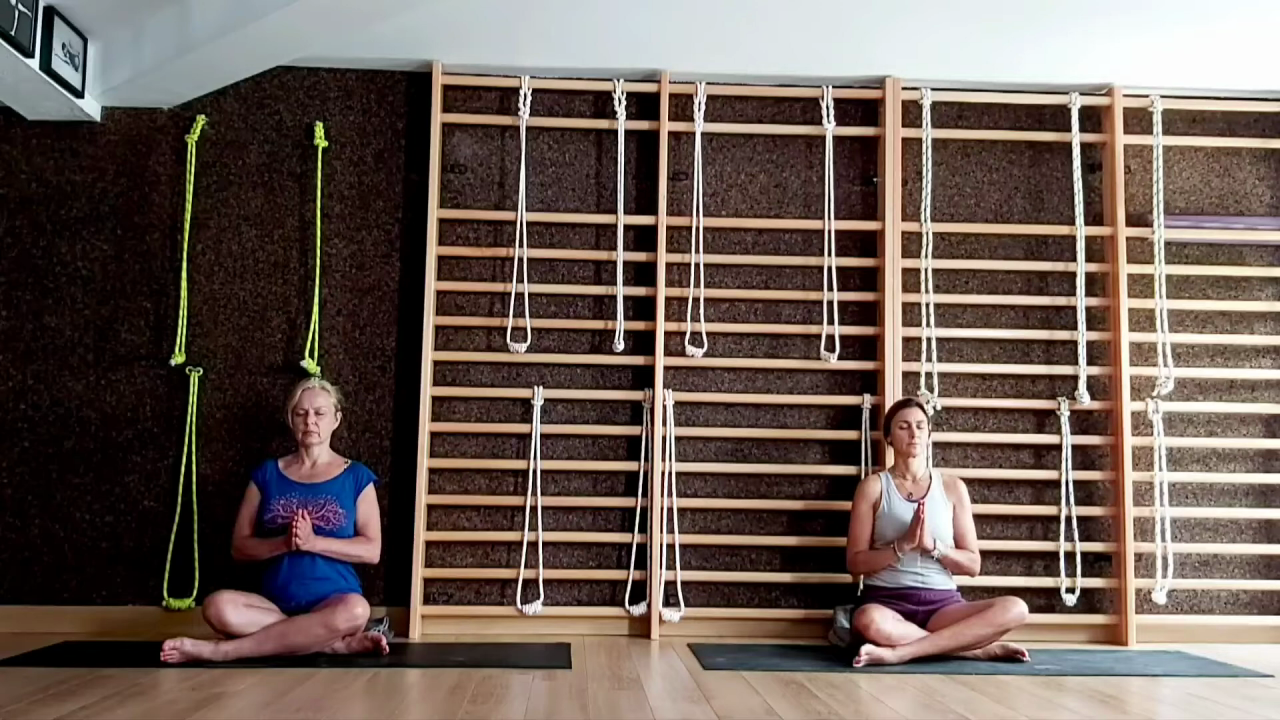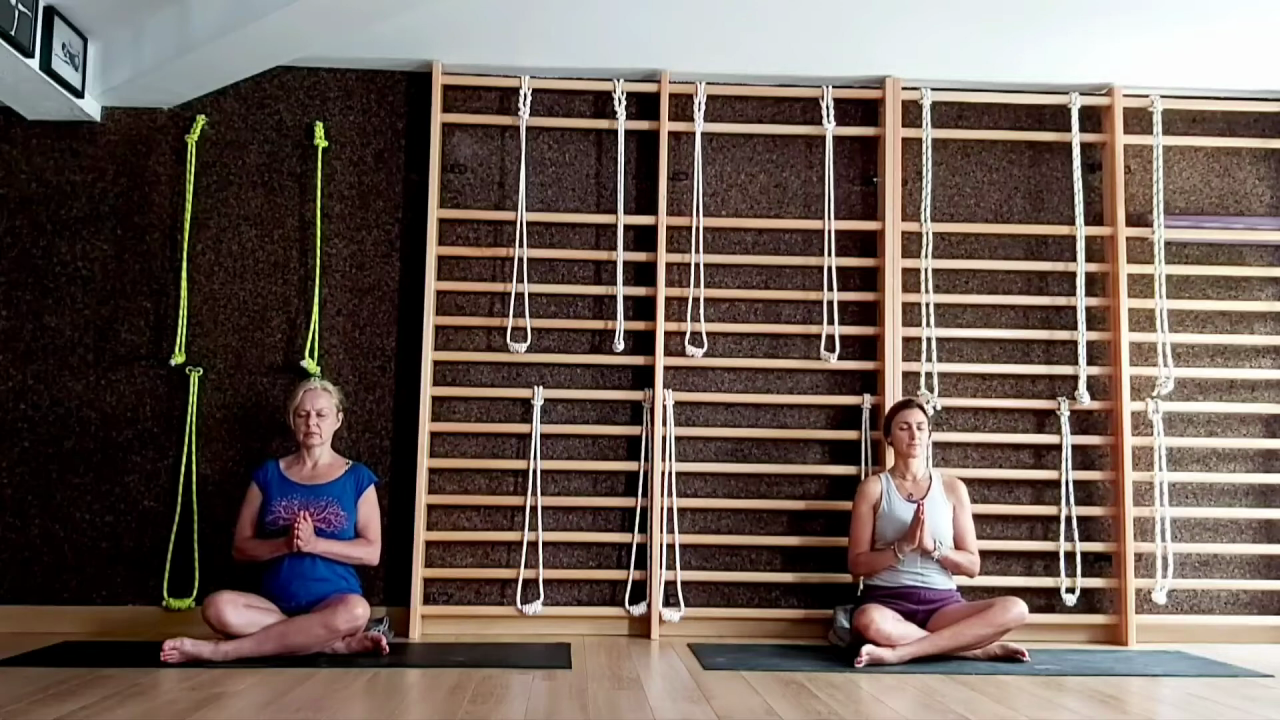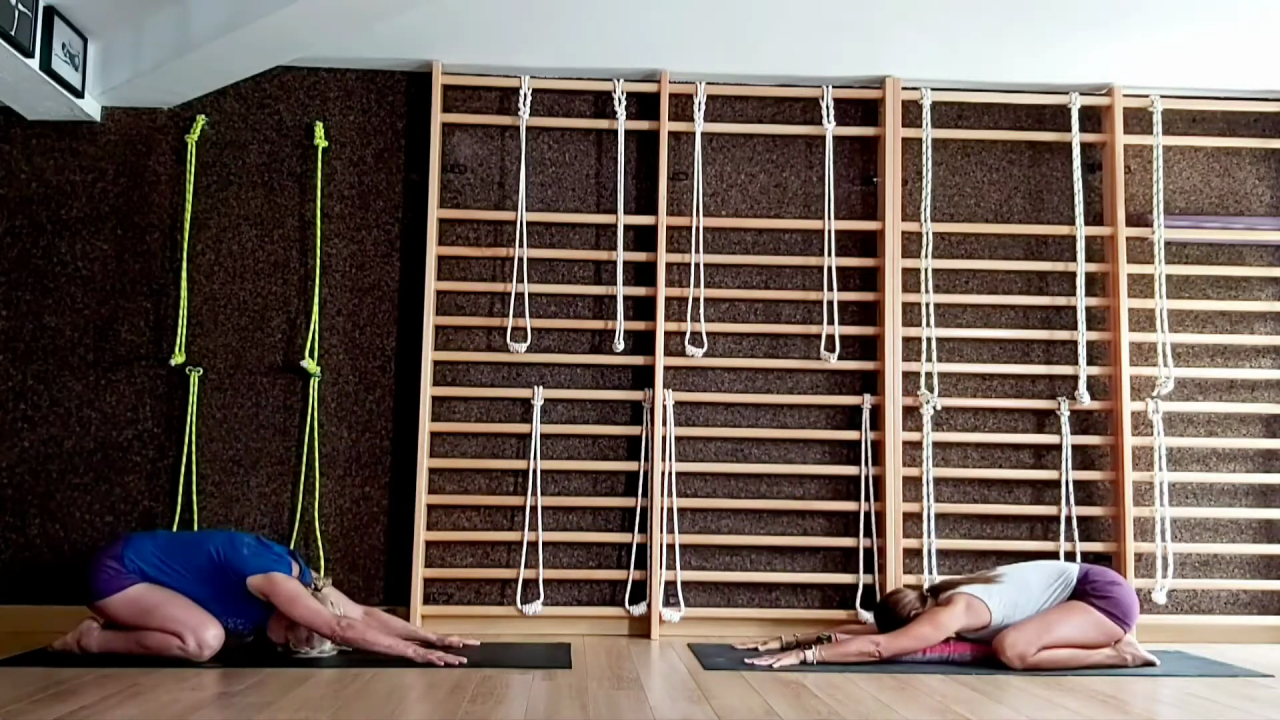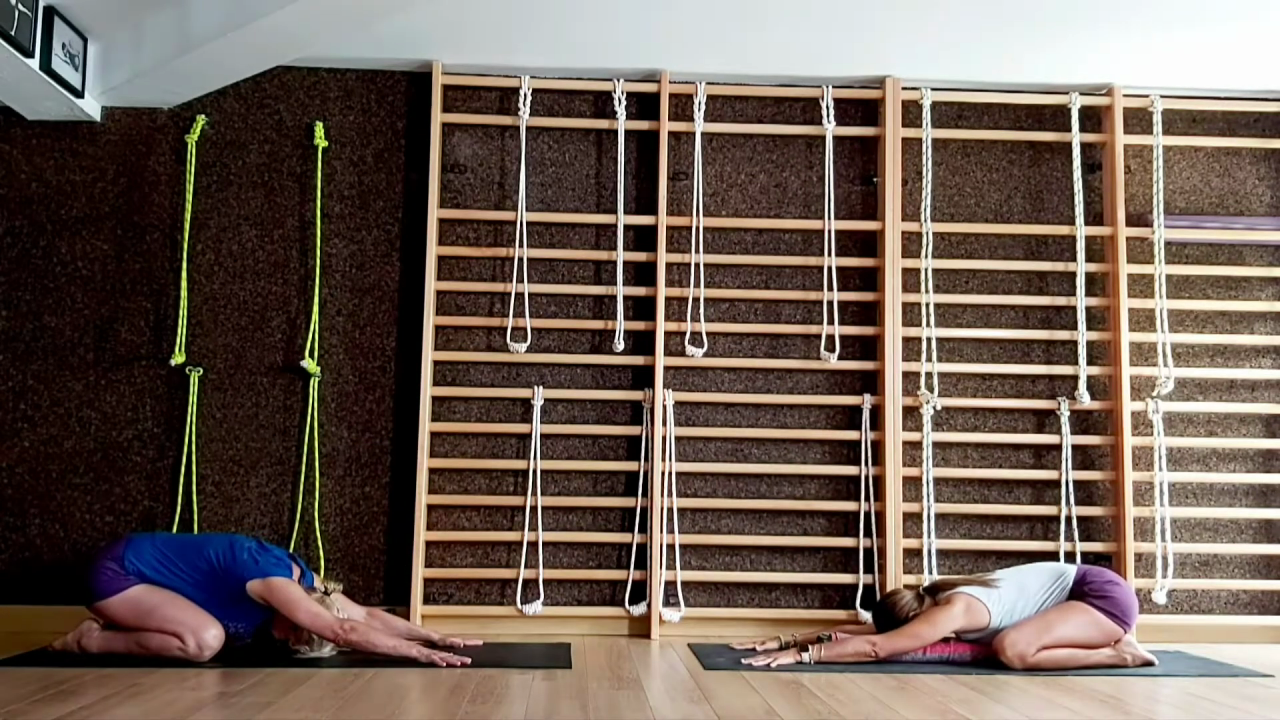
dt=1s
person 1, frame 1
left shoulder: (356, 477)
right shoulder: (267, 474)
left elbow: (371, 550)
right elbow: (240, 546)
left wrist: (313, 541)
right wrist: (284, 543)
left hip: (334, 601)
right hip: (274, 602)
left knee: (355, 610)
right knee: (219, 606)
left ankle: (222, 650)
right ankle: (339, 642)
person 1, frame 2
left shoulder: (358, 478)
right shoulder: (268, 475)
left elbow: (371, 552)
right elbow: (241, 547)
left wrist: (315, 544)
right wrist: (284, 544)
left hip: (334, 602)
right hip: (274, 603)
left knee: (355, 611)
right knee: (218, 607)
left ankle: (222, 650)
right ankle: (337, 642)
person 1, frame 3
left shoulder: (296, 575)
right shoulder: (271, 575)
left elbow: (364, 614)
right elbow: (342, 628)
left wrist: (432, 637)
right wrist: (415, 652)
left hip: (141, 563)
right hip: (118, 572)
left knee: (233, 631)
right knee: (204, 640)
left ankle: (125, 626)
right ankle: (93, 639)
person 1, frame 4
left shoulder: (301, 577)
right shoulder: (271, 580)
left elbow: (366, 615)
right elbow: (343, 632)
left wrist: (433, 636)
right wrist: (418, 650)
left hip: (139, 564)
right hip: (116, 574)
left knee: (238, 635)
right knee: (205, 640)
left ankle: (118, 627)
right ankle: (93, 640)
person 2, frame 1
left shoulder: (952, 487)
right shoulder: (873, 487)
left elbow: (972, 565)
right elbow: (855, 562)
left wrist: (932, 546)
right wrist: (903, 545)
left hip: (941, 602)
right hip: (886, 600)
left knee: (1014, 609)
right knee: (870, 622)
left ankle: (899, 652)
right ankle: (981, 649)
person 2, frame 2
left shoulder: (952, 488)
right shoulder: (873, 488)
left elbow: (972, 566)
right elbow: (856, 564)
left wrist: (932, 547)
right wrist: (903, 546)
left hip: (941, 602)
right hip: (887, 600)
left knee: (1015, 608)
right knee: (870, 622)
left ankle: (900, 652)
right ankle: (980, 649)
person 2, frame 3
left shoulder: (953, 611)
right shoulder: (934, 603)
left elbow: (879, 647)
right elbow: (867, 631)
left wrist: (803, 654)
right wrist: (796, 641)
left hip: (1106, 594)
right hip: (1081, 588)
left knee: (1013, 649)
left ankle: (1119, 652)
right ankle: (1108, 640)
person 2, frame 4
left shoulder: (953, 611)
right shoulder: (934, 601)
left elbow: (876, 647)
right elbow: (858, 630)
left wrist: (801, 653)
right wrist: (787, 639)
left hip: (1105, 592)
right hip: (1085, 587)
left knee: (1013, 649)
left ankle: (1121, 653)
right ankle: (1112, 642)
